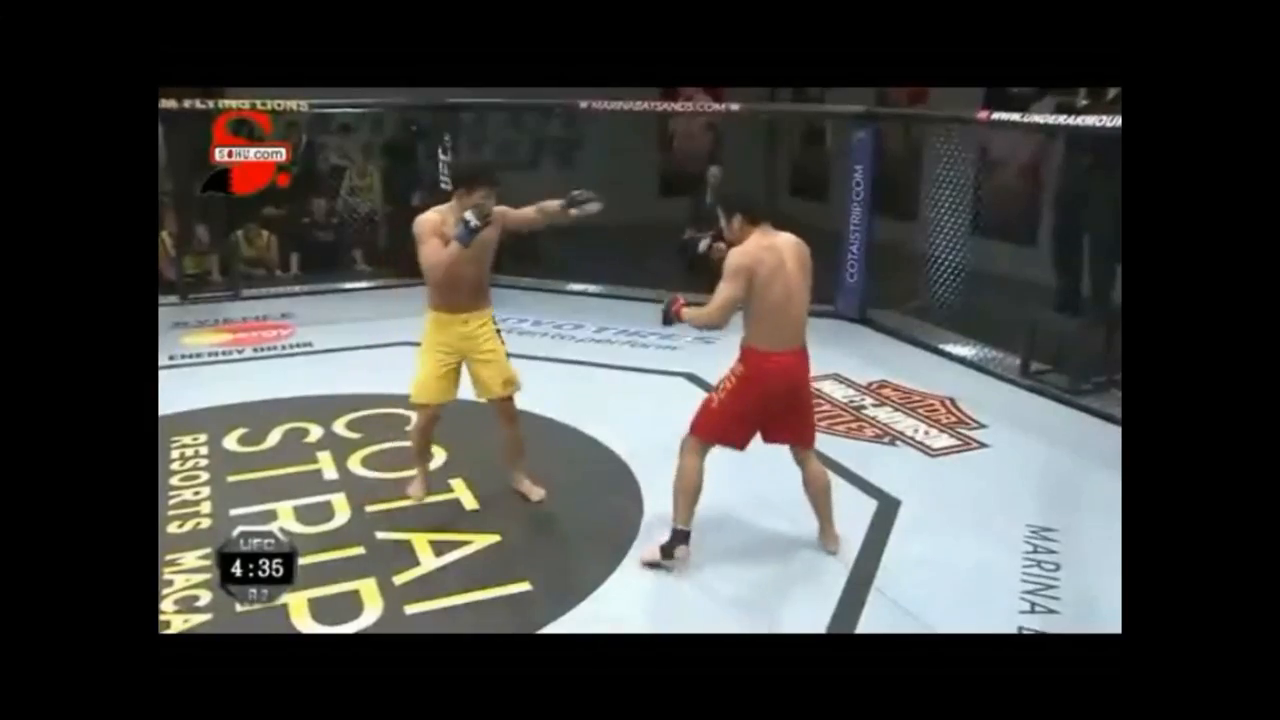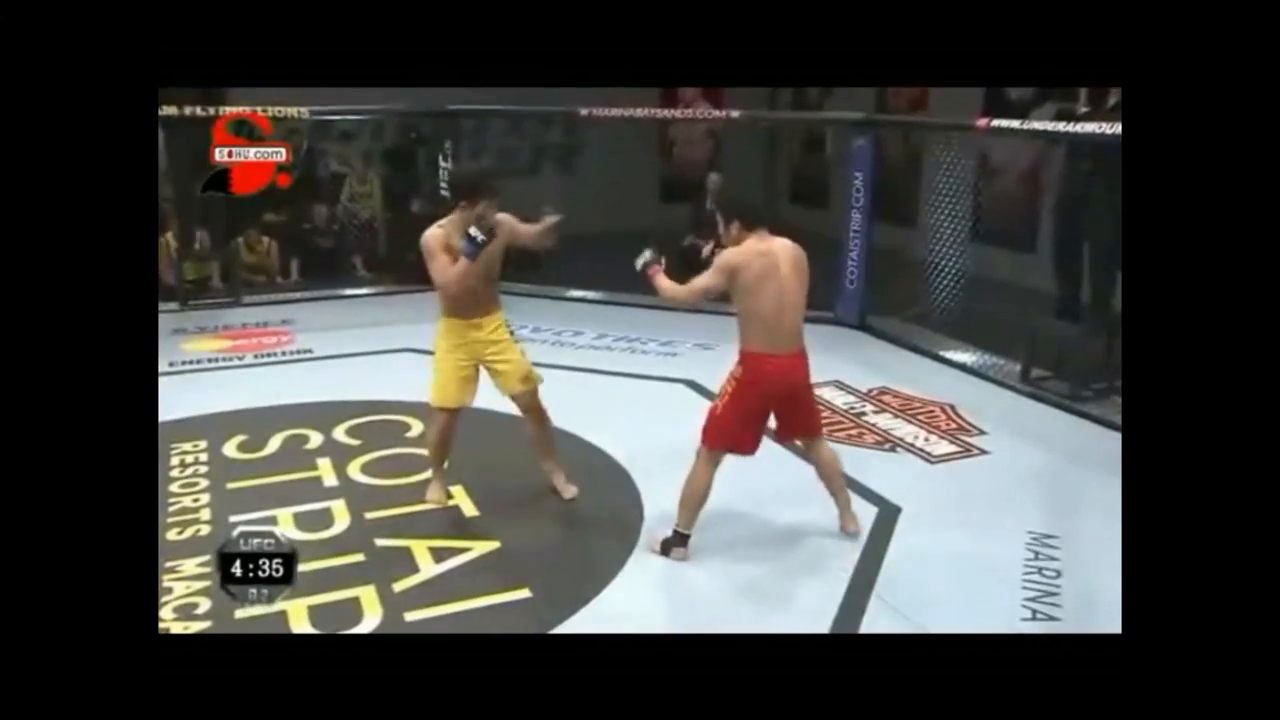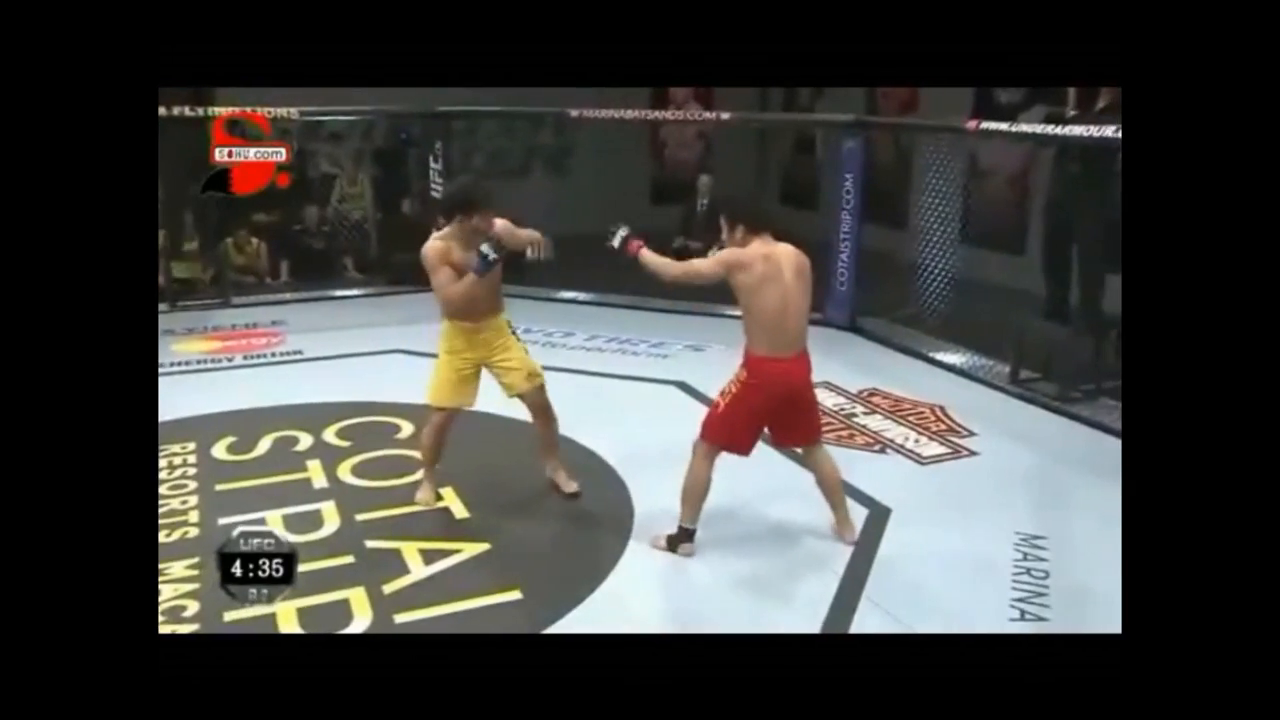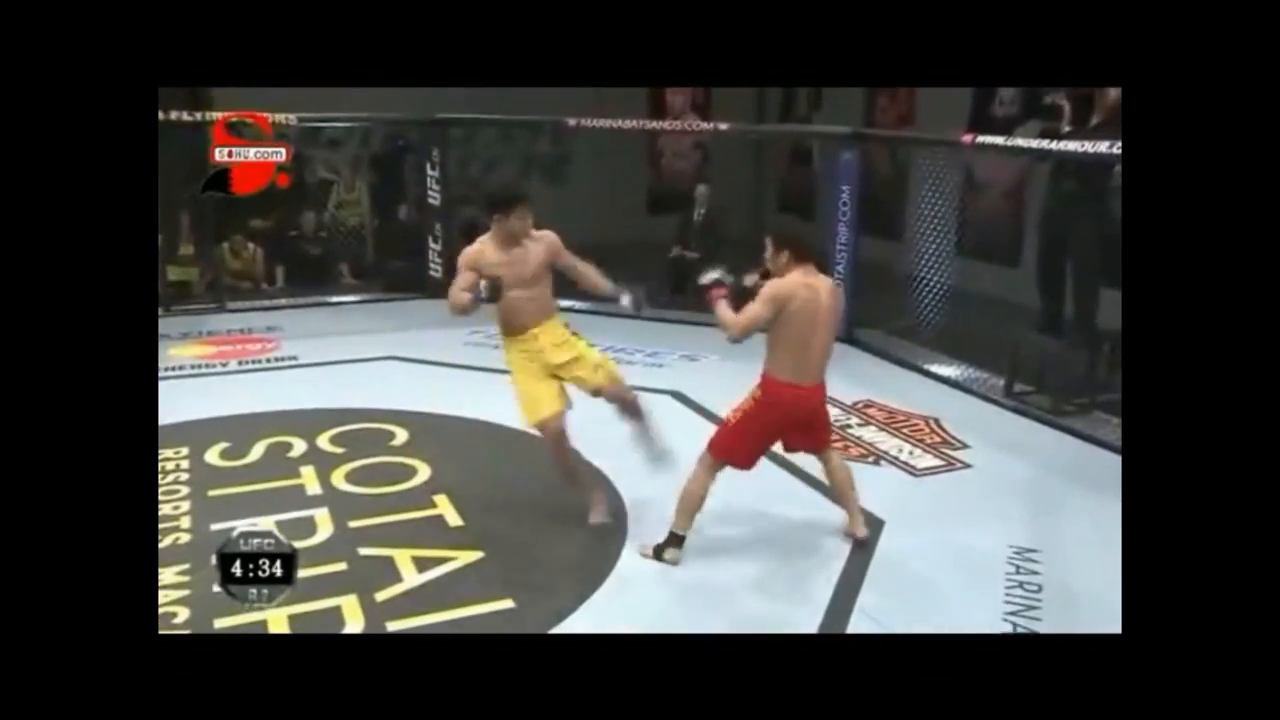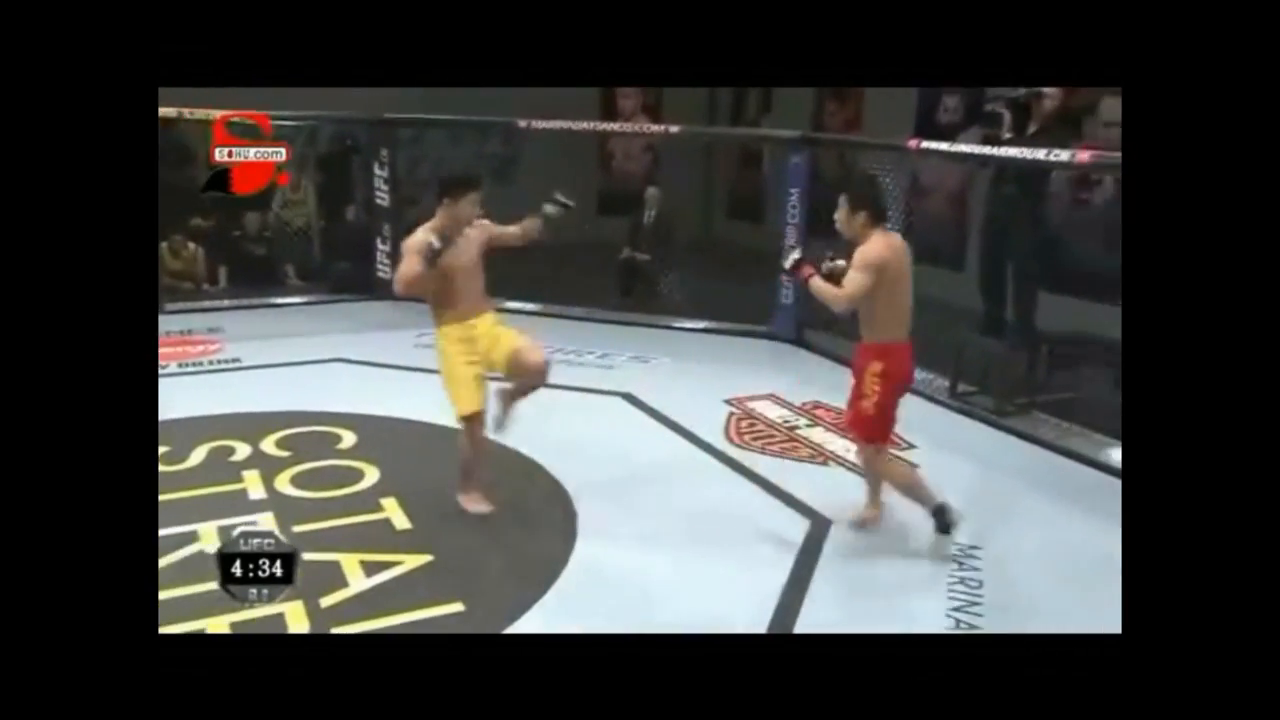
dt=0.4s
person 1, frame 1
left shoulder: (743, 256)
right shoulder: (798, 247)
left elbow: (714, 317)
left wrist: (678, 309)
left hip: (759, 367)
right hip: (796, 364)
left knee: (693, 446)
right knee: (805, 453)
left ankle: (678, 542)
right ankle: (828, 534)
person 1, frame 2
left shoulder: (735, 258)
right shoulder: (795, 251)
left elbow: (683, 297)
left wrist: (653, 269)
left hip: (757, 370)
right hip: (795, 365)
left knee: (707, 455)
right knee: (814, 443)
left ankle: (679, 539)
right ankle: (848, 518)
person 1, frame 3
left shoulder: (738, 259)
right shoulder: (798, 258)
left elbow: (675, 271)
left wrist: (635, 246)
left hip: (761, 373)
right hip: (798, 369)
left knee: (704, 450)
right knee: (813, 448)
left ankle: (684, 535)
right ankle: (844, 524)
person 1, frame 4
left shoulder: (779, 289)
right shoulder: (831, 289)
left elbow: (734, 330)
left wrist: (717, 293)
left hip: (777, 396)
right hip: (812, 395)
left knee: (708, 463)
right knee: (825, 450)
left ankle: (672, 543)
right ankle: (857, 523)
person 1, frame 5
left shoulder: (874, 252)
right shoulder: (893, 243)
left elbow: (841, 302)
left wrist: (805, 272)
right wrist: (843, 271)
left hip: (883, 359)
right hip: (886, 351)
left knee: (871, 451)
right knee: (868, 440)
left ankle: (938, 509)
right ankle: (874, 504)
person 2, frame 1
left shoulder: (496, 217)
right shoulder: (428, 223)
left elbow: (536, 214)
right elbow: (435, 274)
left wrist: (569, 206)
right wrist: (463, 236)
left hip: (480, 324)
right hip: (442, 326)
left knee: (505, 407)
right knee: (427, 411)
left ankle: (518, 476)
right ankle: (421, 474)
person 2, frame 2
left shoulder: (500, 224)
right shoulder: (436, 237)
left elbow: (537, 238)
right elbow: (450, 288)
left wrist: (550, 226)
right wrist: (471, 249)
left hip: (494, 327)
right hip: (455, 332)
left knee: (531, 402)
right knee: (447, 413)
left ankle: (554, 471)
right ankle: (437, 478)
person 2, frame 3
left shoulder: (499, 230)
right shoulder: (436, 249)
left elbow: (538, 242)
right elbow: (451, 301)
left wrist: (538, 244)
right wrist: (480, 268)
left hip: (497, 330)
right hip: (460, 336)
left knee: (539, 401)
right knee: (442, 415)
left ankle: (554, 469)
right ankle: (427, 480)
person 2, frame 4
left shoulder: (544, 241)
right shoulder: (474, 256)
left elbow: (579, 270)
right elbow: (456, 305)
left wrist: (615, 293)
right wrist: (479, 294)
left hip: (555, 335)
right hip: (522, 349)
left knee: (617, 393)
right knee: (553, 429)
left ankle: (643, 431)
right ankle: (589, 492)
person 2, frame 5
left shoulder: (480, 231)
right shoulder: (418, 242)
left elbow: (521, 234)
right elbow: (402, 288)
left wrist: (546, 214)
right wrist: (431, 256)
left hip: (490, 328)
right hip: (455, 338)
left knee: (537, 365)
right knee: (474, 421)
left ankle: (507, 400)
right ankle: (468, 489)
person 3, frame 1
right shoulder: (1089, 95)
right elbow: (1060, 113)
left wrist: (1084, 105)
right wrist: (1078, 100)
left hip: (1107, 177)
right hip: (1074, 170)
left knee: (1102, 243)
right knee: (1065, 236)
left ankle: (1100, 305)
right ankle: (1067, 300)
person 3, frame 2
right shoulder: (1091, 96)
right elbow: (1060, 122)
left wrist: (1084, 112)
right wrist: (1079, 107)
left hip: (1107, 186)
right hip: (1074, 178)
left knee: (1102, 251)
right knee: (1065, 244)
left ankle: (1100, 313)
right ankle: (1067, 308)
person 3, frame 3
left shoulder: (1116, 113)
right shoulder: (1082, 95)
left wrist: (1073, 114)
left hip: (1095, 191)
right hip: (1062, 184)
left knee: (1090, 258)
right knee: (1054, 251)
left ankle: (1090, 322)
right ankle: (1055, 314)
person 3, frame 4
left shoulder: (1115, 129)
right shoulder: (1076, 109)
left wrist: (1067, 129)
left hip: (1089, 211)
right hip: (1056, 203)
left knee: (1084, 278)
right knee: (1048, 270)
left ankle: (1082, 338)
right ankle: (1049, 330)
person 3, frame 5
left shoulder: (1058, 135)
right shoulder: (1013, 118)
left elbow: (1035, 162)
left wrist: (1007, 137)
left hip: (1028, 216)
right hip: (997, 208)
left knee: (1024, 282)
right knee: (990, 275)
left ankle: (1023, 340)
right ankle: (991, 333)
